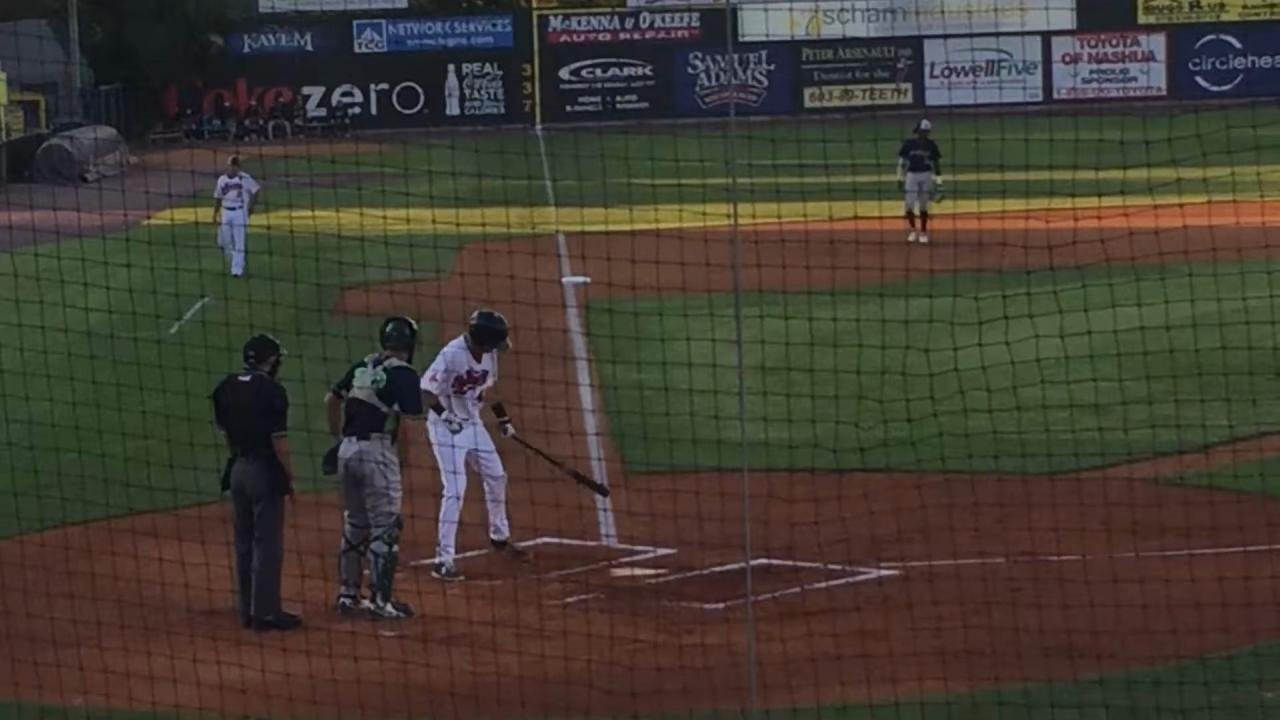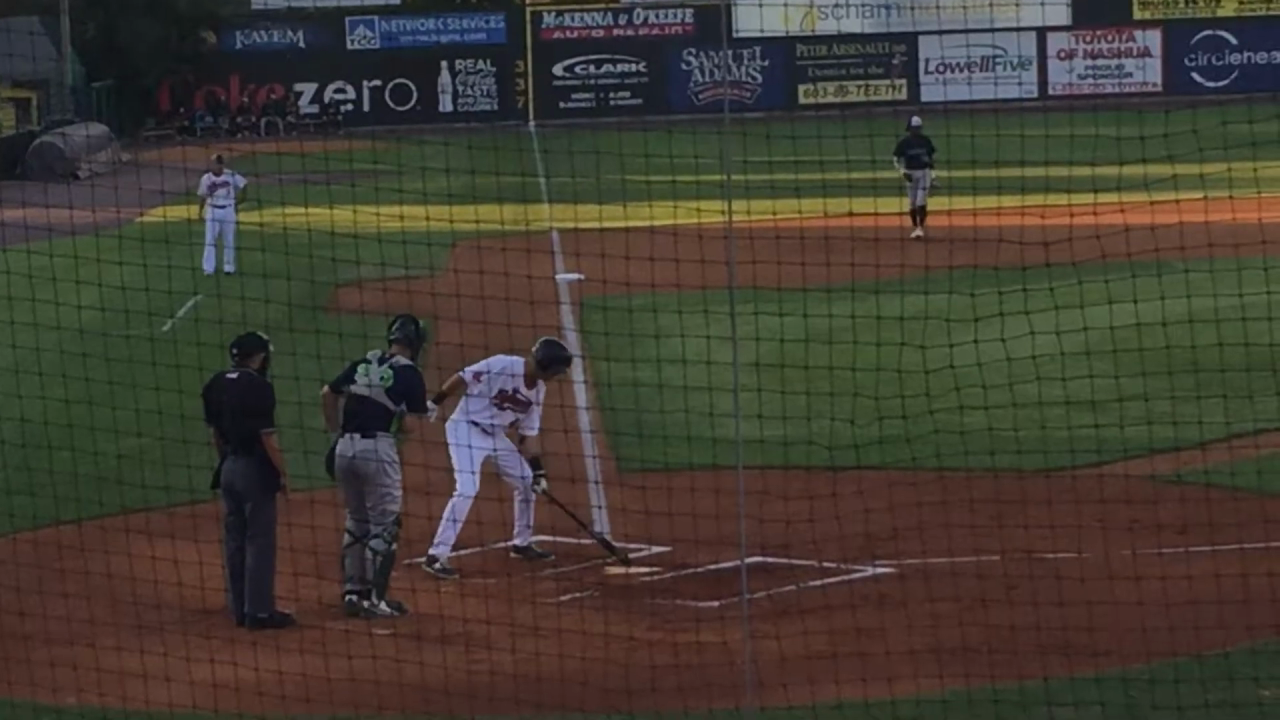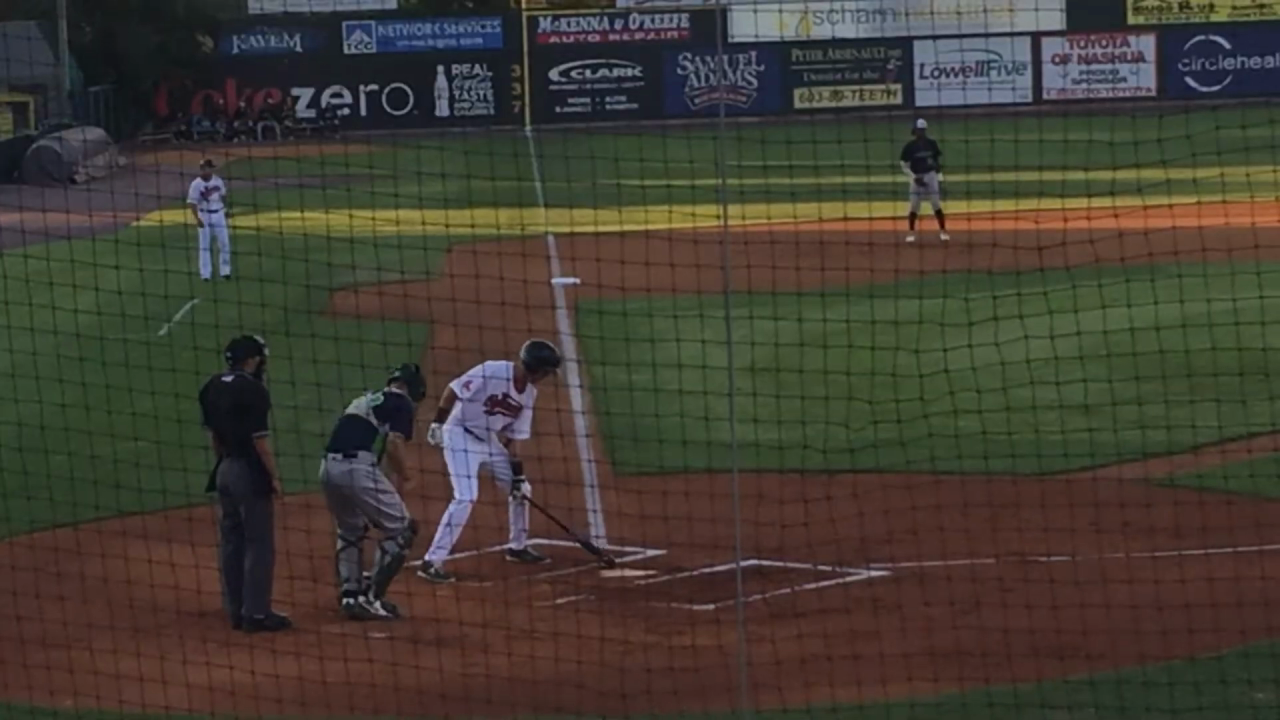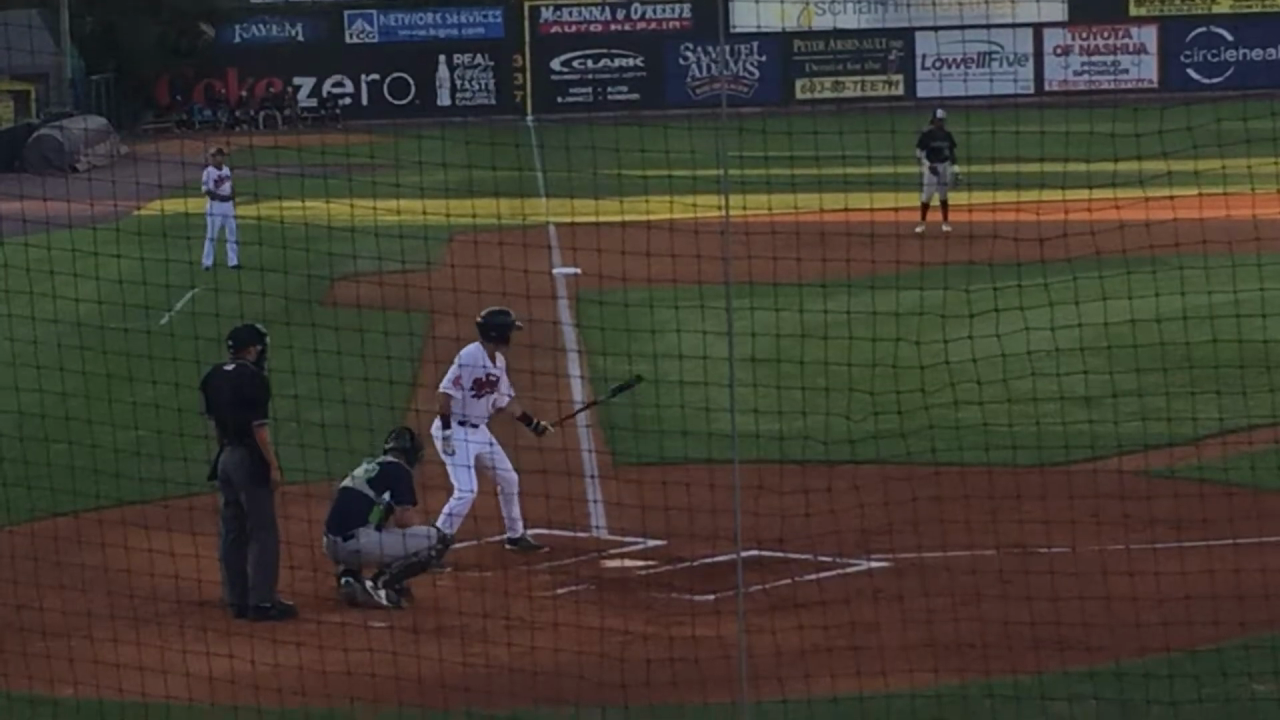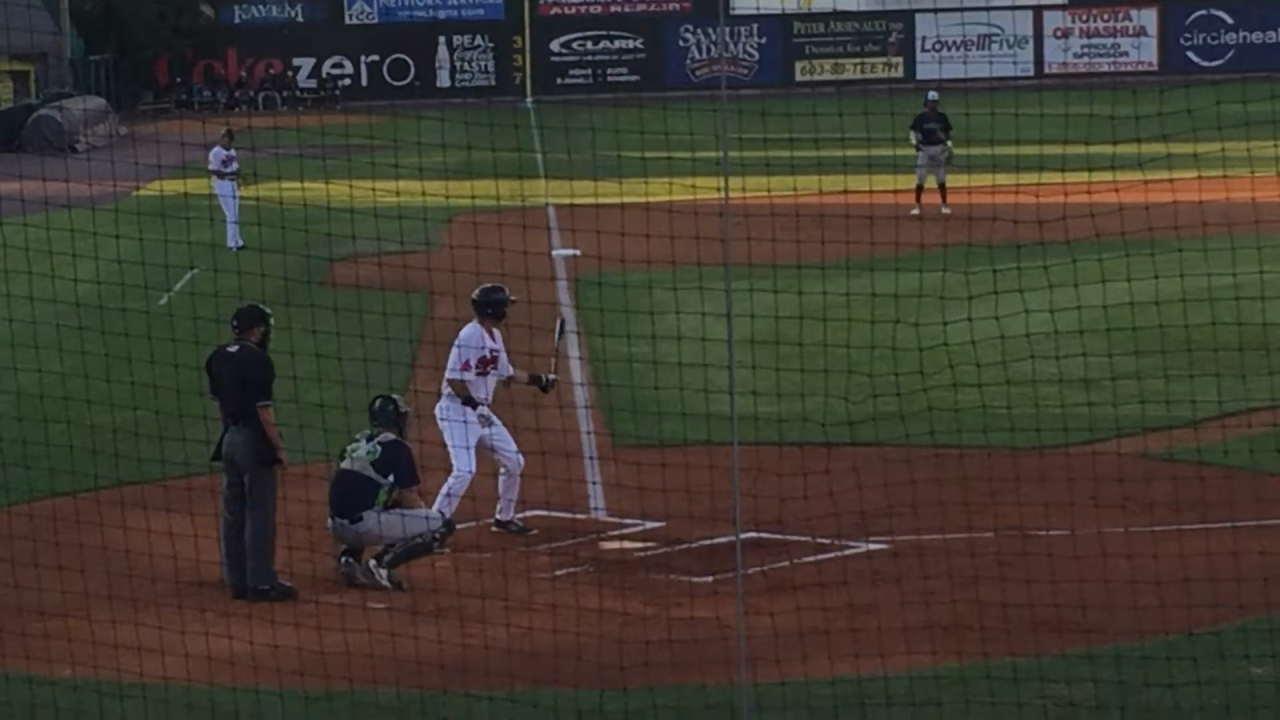
dt=0.5s
person 1, frame 1
left shoulder: (226, 387)
right shoulder: (271, 390)
left elbow: (226, 433)
right elbow: (279, 441)
right wrist: (291, 477)
left hip: (238, 469)
right hip: (265, 472)
left knee: (244, 542)
right knee: (267, 543)
left ankle: (248, 610)
right ankle: (266, 613)
person 1, frame 2
left shoulder: (215, 385)
right shoulder: (258, 387)
left elbow: (215, 433)
right elbow: (267, 437)
right wrist: (282, 472)
left hip: (228, 468)
right hip: (255, 469)
left knee: (235, 540)
right knee: (260, 541)
left ankle: (240, 608)
right ankle: (260, 611)
person 1, frame 3
left shoulder: (212, 387)
right shoulder: (252, 390)
left elbow: (213, 434)
right elbow: (260, 439)
right wrist: (274, 476)
left hip: (224, 470)
right hip: (249, 472)
left knee: (231, 542)
right knee: (259, 544)
left ankle: (236, 611)
right ankle: (256, 613)
person 1, frame 4
left shoulder: (214, 377)
right shoulder: (253, 378)
left elbow: (216, 421)
right elbow: (259, 428)
right wrist: (273, 466)
left hip: (225, 459)
right hip: (249, 460)
left knee: (231, 532)
right knee: (262, 532)
left ankle: (237, 599)
right ankle: (262, 601)
person 1, frame 5
left shoulder: (218, 357)
right shoulder: (257, 359)
left elbow: (219, 401)
right elbow: (263, 409)
right wrist: (279, 447)
left hip: (230, 439)
right hip: (254, 441)
left knee: (233, 513)
right knee: (259, 513)
left ankle: (237, 580)
right ankle: (261, 582)
person 2, frame 1
left shoulder: (489, 354)
right shoulder: (452, 354)
right elbow: (427, 390)
left wrist: (503, 419)
right wrist: (444, 414)
left hip: (473, 425)
right hip: (446, 429)
left knee: (497, 479)
right knee: (454, 492)
left ankle: (500, 536)
right ankle: (442, 561)
person 2, frame 2
left shoulder: (538, 389)
right shoulder: (502, 365)
left elbow: (529, 434)
right elbow: (463, 378)
left wrist: (538, 472)
right wrist: (434, 402)
left hip: (495, 435)
right hip: (466, 429)
left knee: (528, 484)
right knee: (466, 491)
left ankle: (521, 543)
right ankle: (436, 556)
person 2, frame 3
left shoulder: (529, 392)
right shoulder: (491, 371)
left elbow: (516, 436)
right elbow: (453, 390)
left wrist: (519, 476)
right wrist: (438, 422)
left hip: (489, 441)
right hip: (461, 436)
left knee: (521, 489)
right knee: (465, 498)
left ankle: (517, 547)
right ankle: (432, 562)
person 2, frame 4
left shoulder: (498, 360)
right shoulder: (470, 356)
left elbow: (504, 401)
right elbow: (445, 393)
left wrist: (533, 424)
right wrist: (445, 430)
left hip: (478, 430)
right hip: (455, 431)
left knee: (509, 479)
right knee: (466, 492)
left ankle: (515, 536)
person 2, frame 5
left shoulder: (495, 336)
right shoulder: (470, 336)
left elbow: (505, 374)
right elbow: (454, 379)
left wrist: (539, 380)
right wrist: (475, 407)
left hip: (481, 411)
right hip: (457, 411)
left knee: (514, 462)
right knee: (464, 472)
left ankle: (504, 518)
person 3, frame 1
left shoulder: (361, 367)
right shoulder: (405, 375)
left elbow: (331, 401)
right elbow: (407, 425)
left wrist: (337, 439)
right wrist: (401, 456)
left hip: (347, 450)
right hip: (376, 452)
left knee: (355, 525)
right knee: (384, 527)
left ankle: (348, 595)
right ankle: (380, 601)
person 3, frame 2
left shoulder: (362, 364)
right shoulder: (409, 373)
left elbow: (327, 394)
right elbow: (416, 420)
left wrist: (336, 432)
right wrist: (396, 419)
left hip: (345, 448)
right hip: (377, 450)
left knee: (356, 522)
right knee: (384, 526)
left ankle: (352, 592)
right ankle: (374, 599)
person 3, frame 3
left shoulder: (365, 399)
right shoulder: (401, 403)
right elbow: (394, 445)
right wrist: (402, 475)
left hip: (328, 468)
right hip: (356, 468)
left knee: (350, 533)
right knee: (402, 529)
left ankle: (350, 596)
right ankle: (370, 596)
person 3, frame 4
left shoulder: (368, 467)
right shoulder: (399, 470)
right elbow: (405, 519)
left hip: (334, 544)
right hip: (358, 541)
right knee: (439, 540)
left ankle: (348, 580)
right ankle: (379, 586)
person 3, frame 5
left shoulder: (358, 442)
right shoulder: (396, 447)
right elbow: (410, 501)
right wrist: (426, 513)
left hip: (337, 526)
right hip: (364, 525)
right knee: (442, 525)
left ankle: (349, 559)
right ankle: (380, 565)
